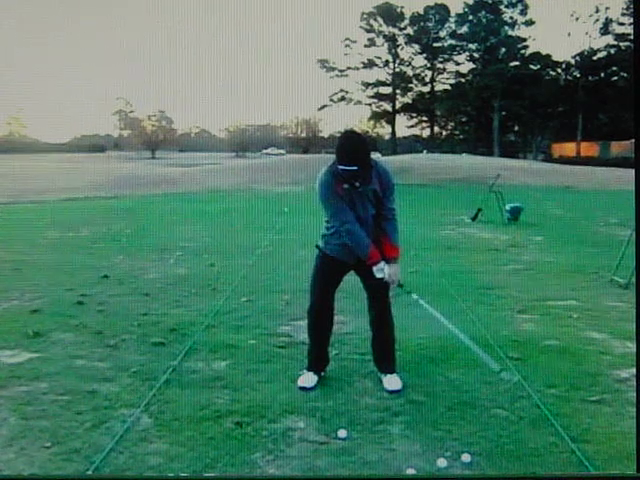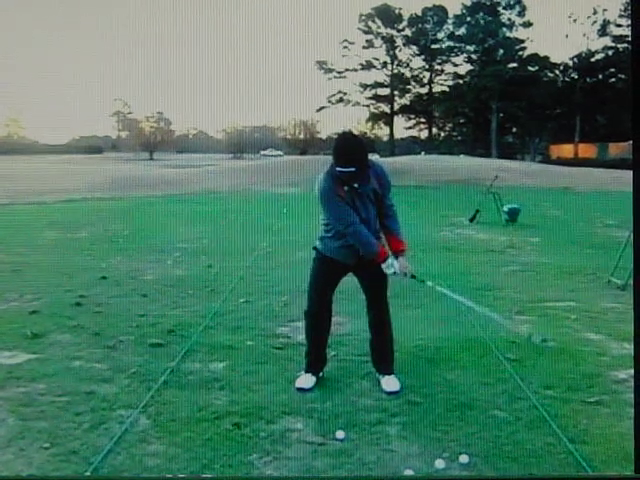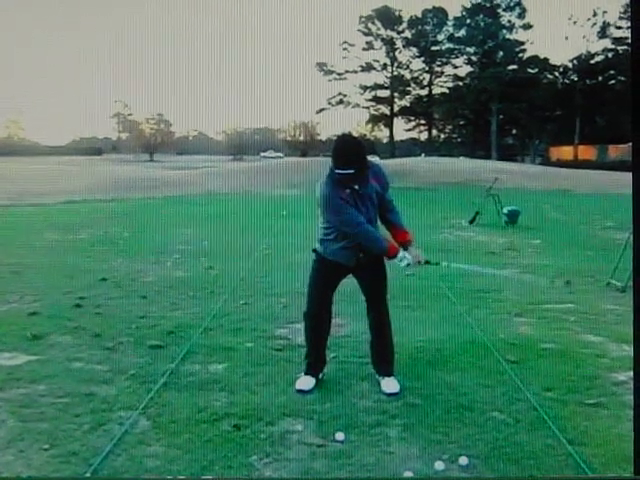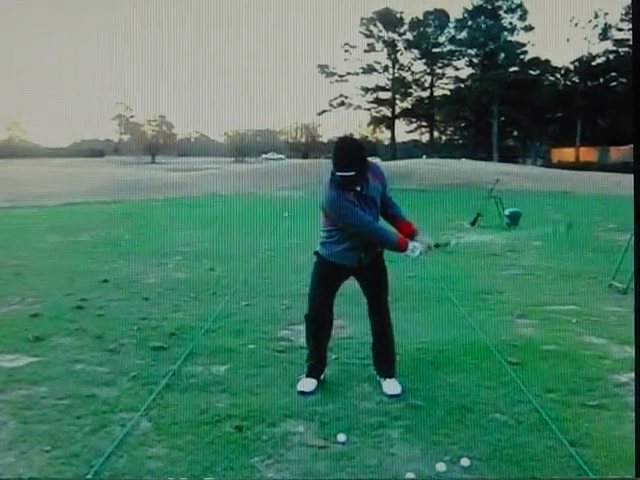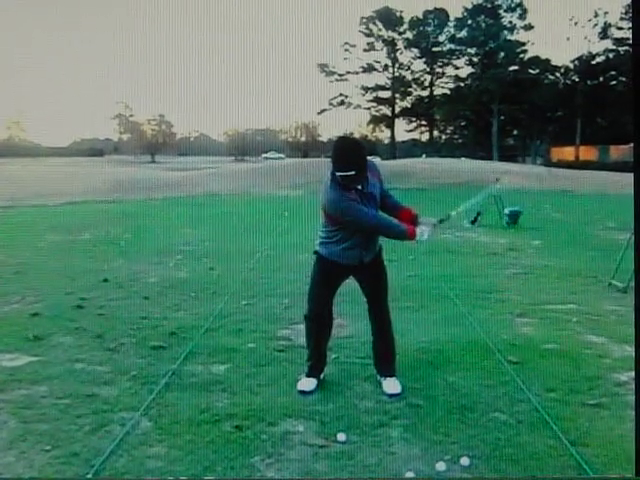
dt=1s
person 1, frame 1
left shoulder: (380, 174)
right shoulder: (328, 180)
left elbow: (388, 216)
right elbow: (347, 225)
left wrist: (392, 259)
right wrist: (376, 261)
left hip: (374, 251)
right hip: (335, 251)
left knee: (381, 309)
right knee: (319, 308)
left ankle: (387, 369)
right ankle: (315, 367)
person 1, frame 2
left shoulder: (376, 173)
right shoulder: (327, 184)
left elbow: (387, 213)
right elbow: (351, 227)
left wrist: (399, 252)
right wrist: (384, 258)
left hip: (370, 252)
right hip: (333, 252)
left knee: (379, 311)
right knee: (316, 309)
left ankle: (385, 370)
right ankle: (313, 368)
person 1, frame 3
left shoulder: (375, 173)
right shoulder: (329, 190)
left elbow: (387, 209)
right elbow: (359, 228)
left wrist: (407, 244)
right wrist: (395, 252)
left hip: (369, 254)
right hip: (333, 255)
left knee: (379, 312)
right knee: (316, 312)
left ankle: (385, 371)
right ankle: (313, 370)
person 1, frame 4
left shoulder: (375, 173)
right shoulder: (334, 196)
left elbow: (387, 205)
right elbow: (369, 229)
left wrist: (413, 233)
right wrist: (406, 246)
left hip: (370, 256)
right hip: (333, 258)
left knee: (380, 314)
right knee: (317, 314)
left ankle: (386, 373)
right ankle: (314, 371)
person 1, frame 5
left shoulder: (371, 170)
right shoulder: (336, 197)
left elbow: (384, 198)
right elbow: (376, 223)
left wrist: (414, 218)
right wrist: (413, 232)
left hip: (369, 255)
right hip: (332, 258)
left knee: (380, 313)
right knee: (317, 313)
left ankle: (387, 372)
right ankle: (314, 370)
